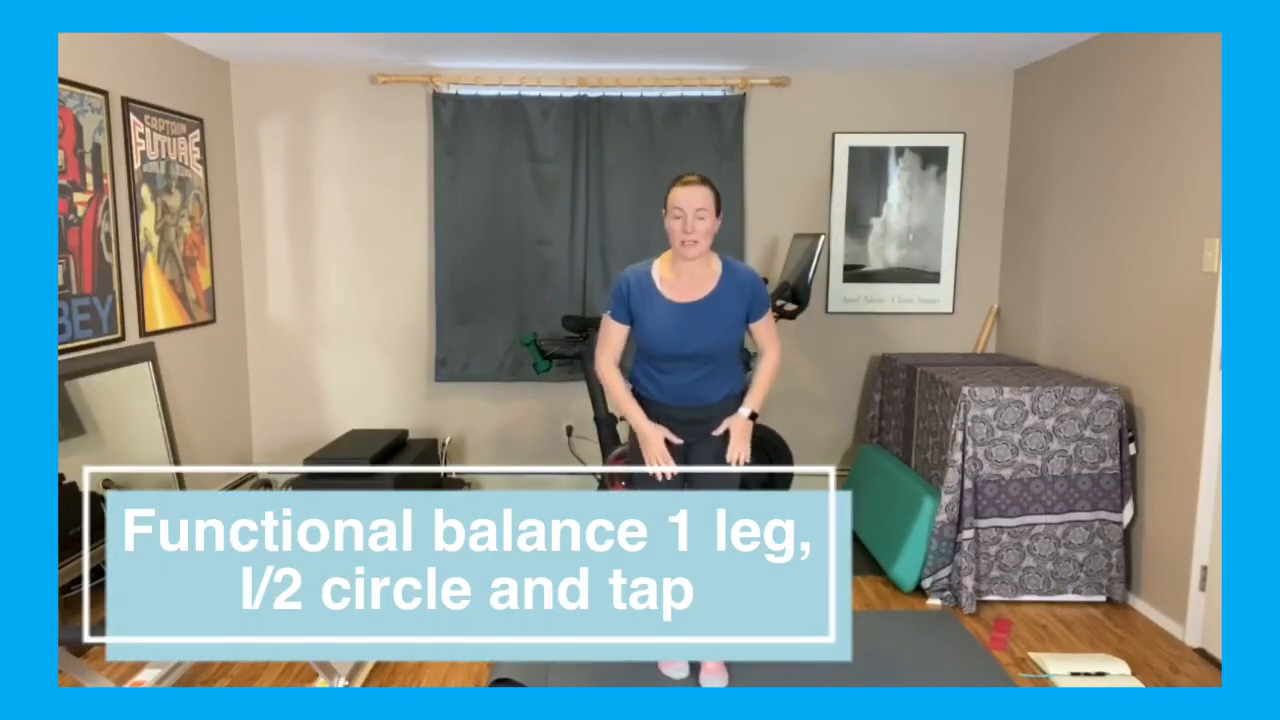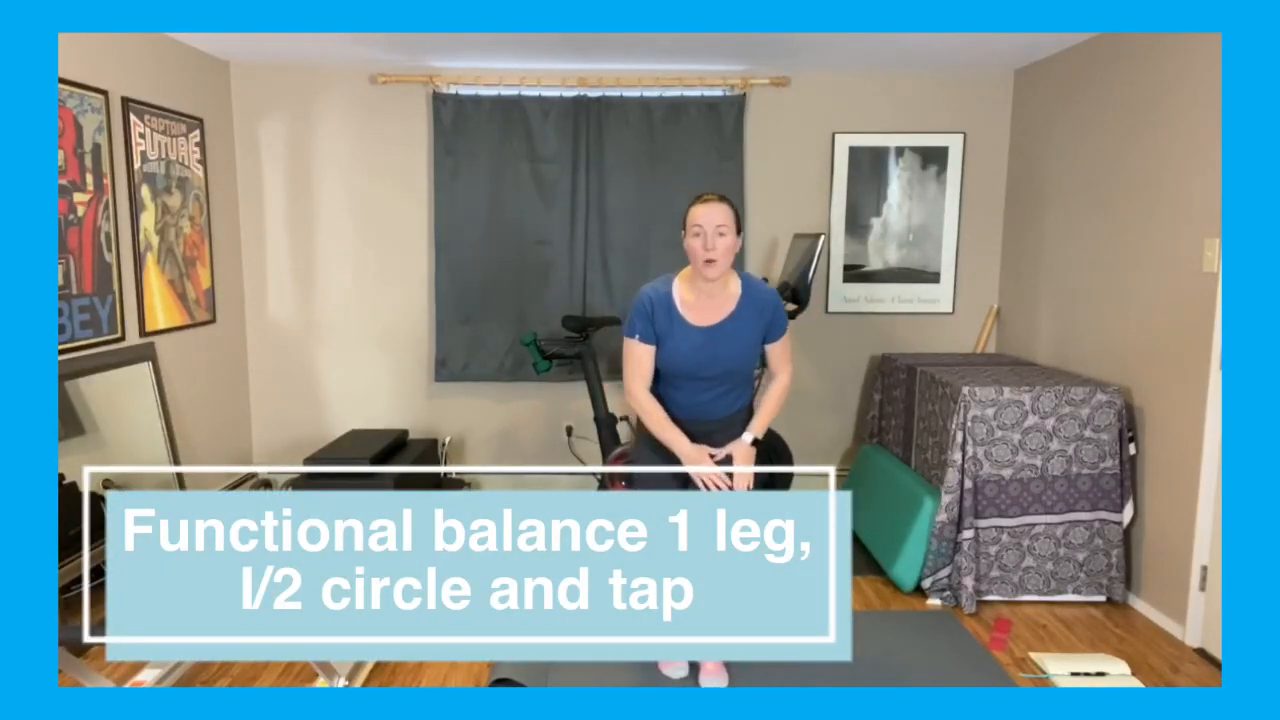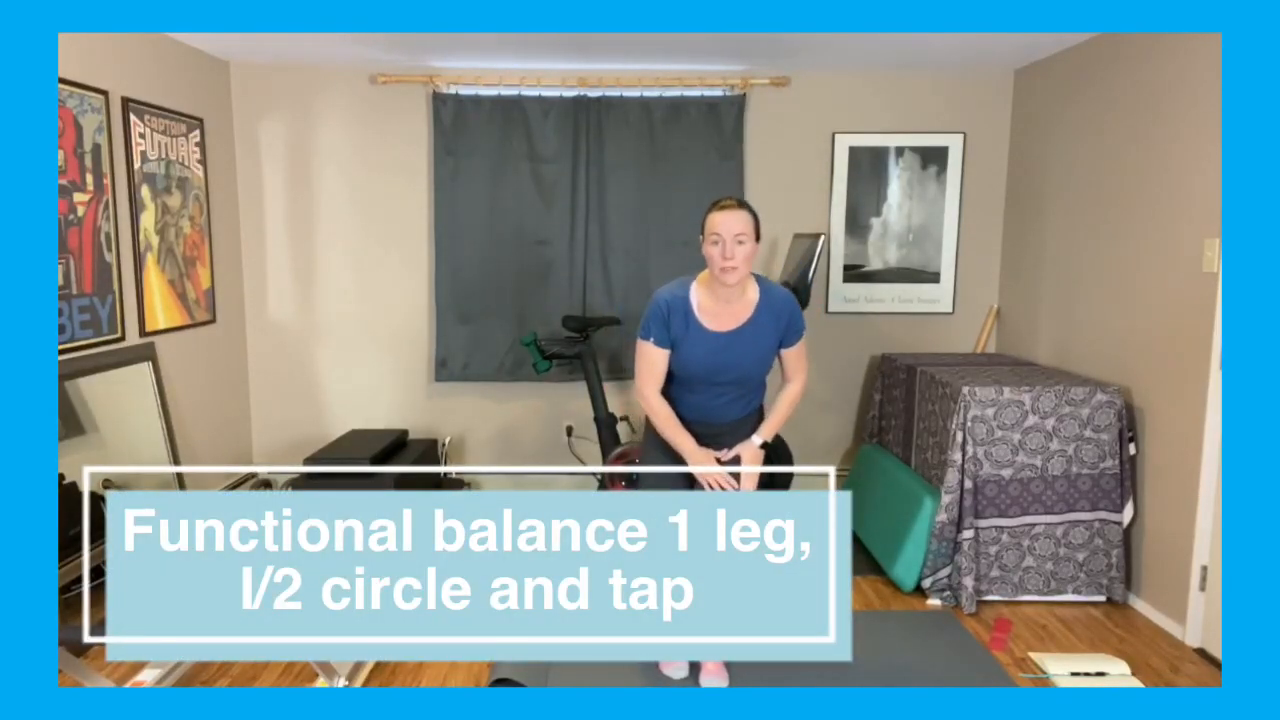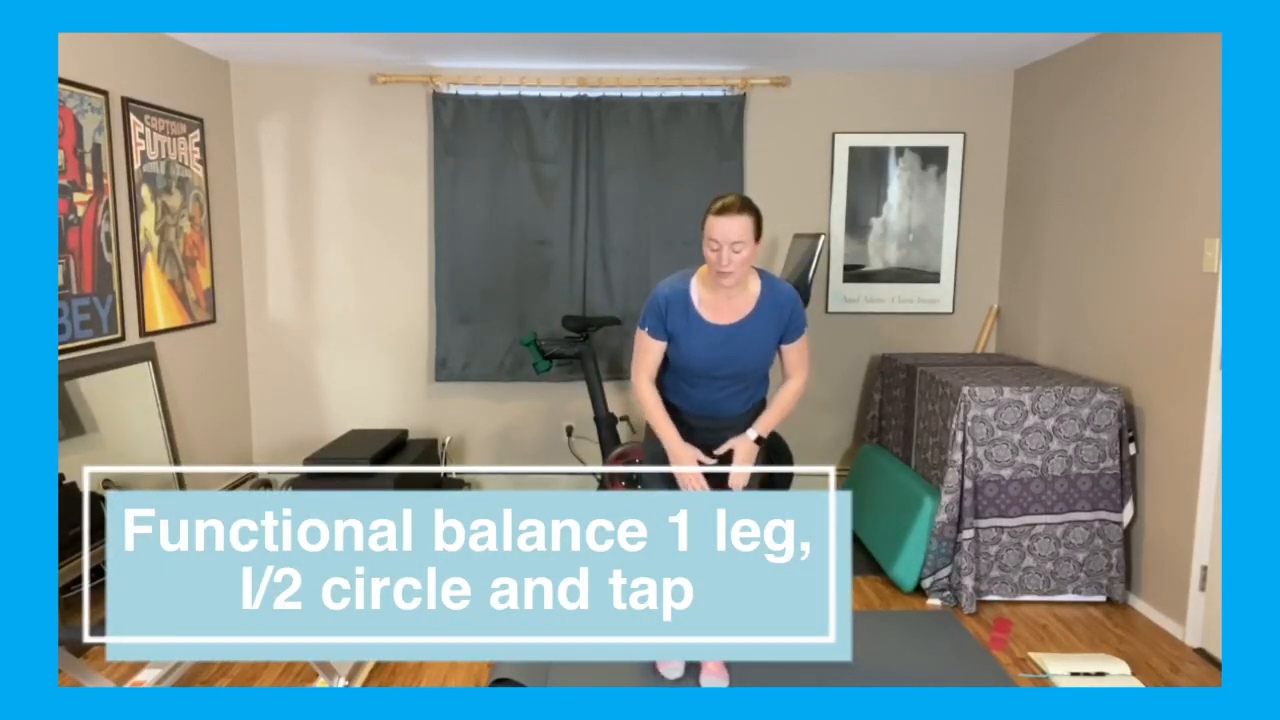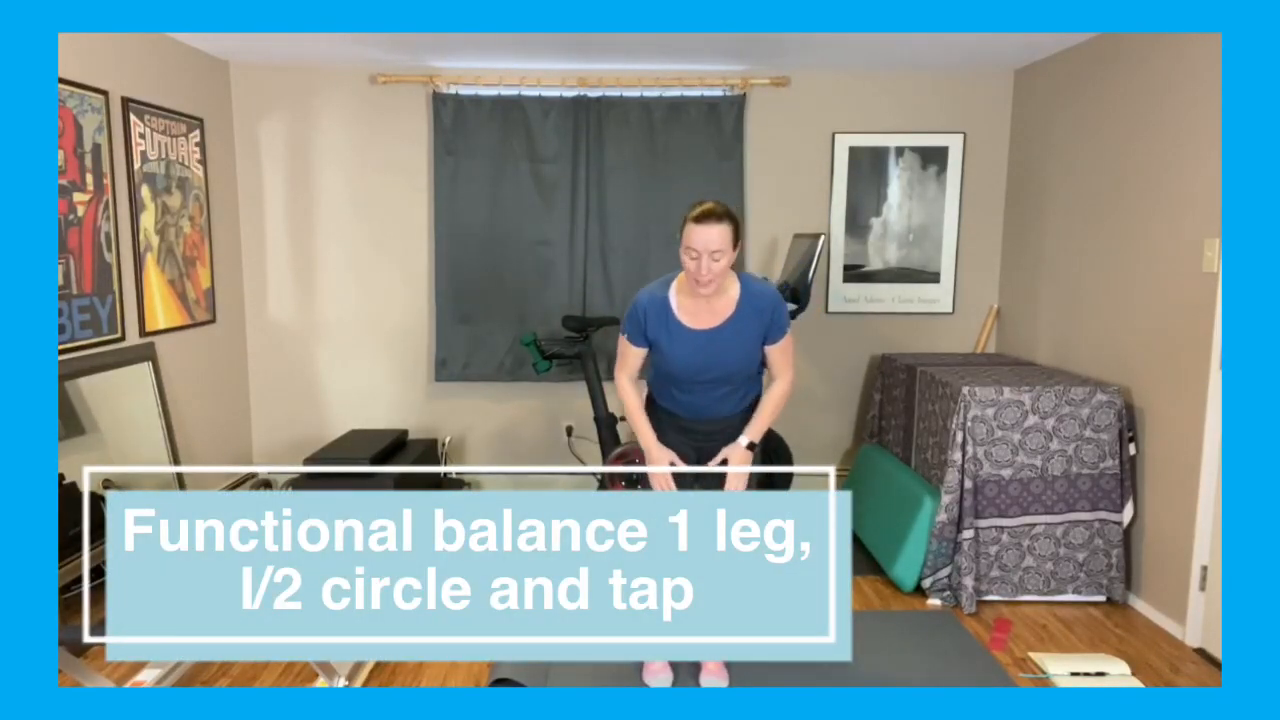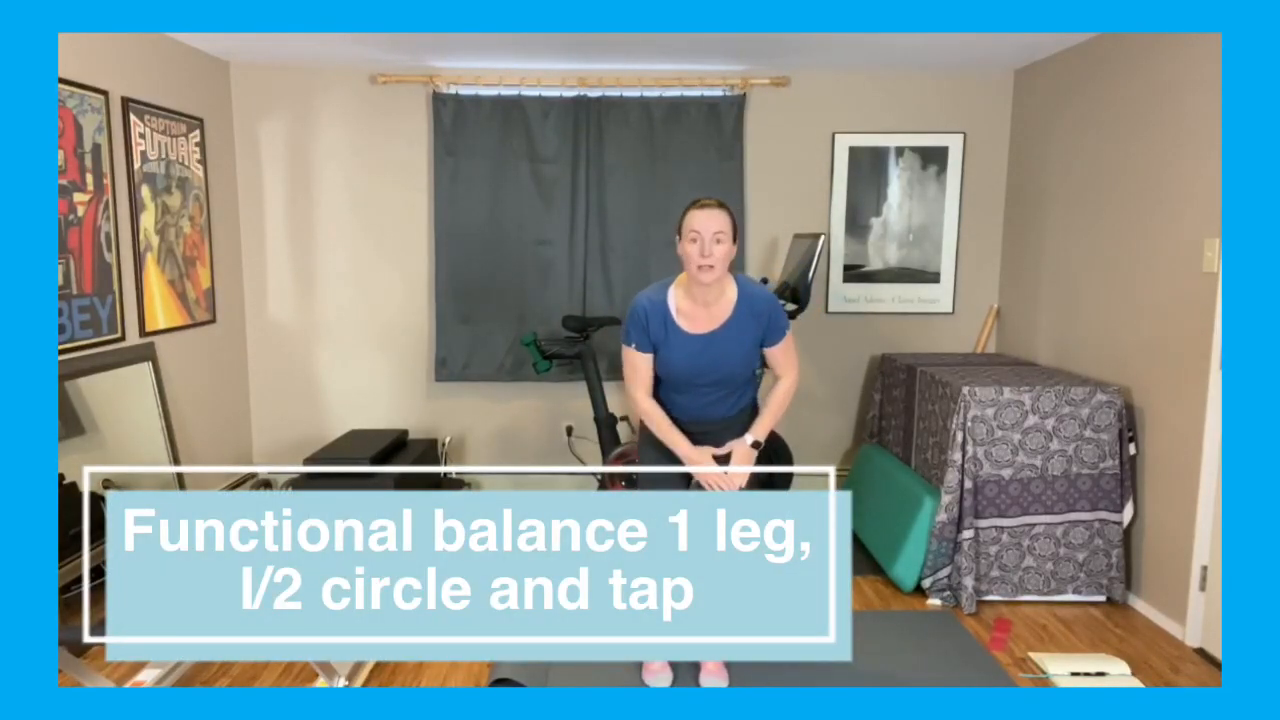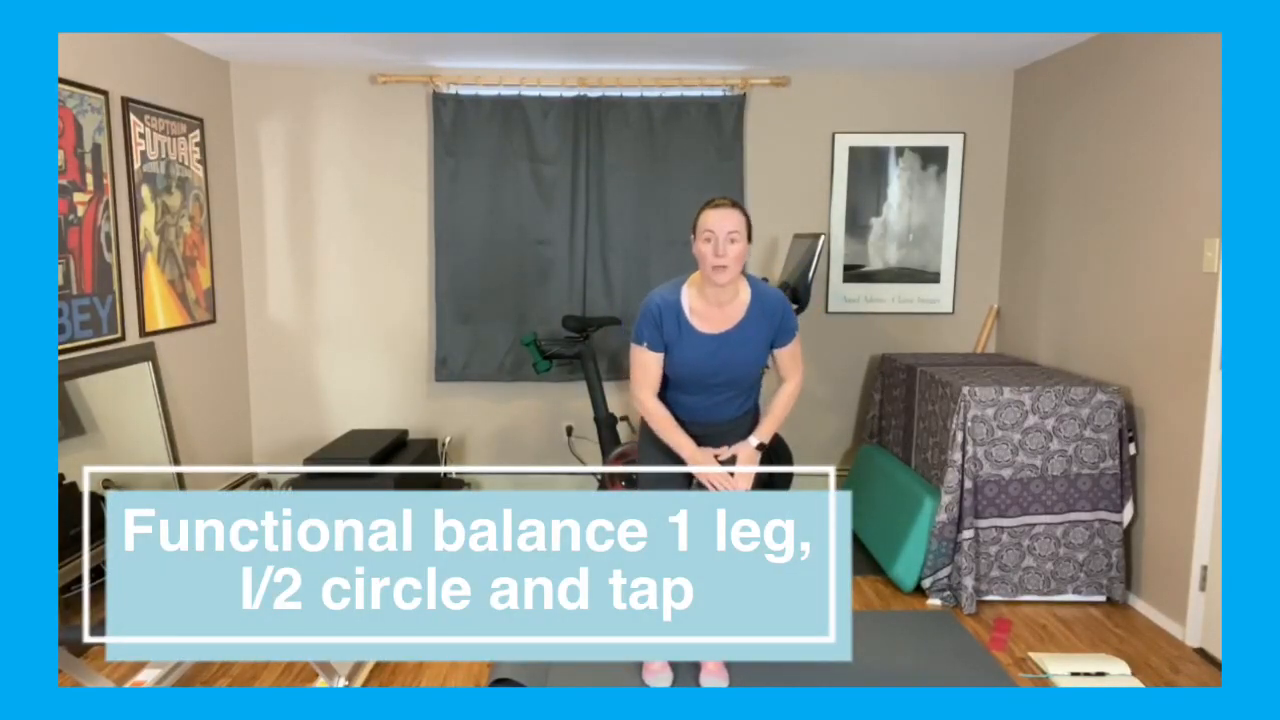
dt=0.4s
person 1, frame 1
left shoulder: (744, 283)
right shoulder: (633, 283)
left elbow: (770, 352)
right elbow: (606, 362)
left wrist: (747, 414)
right wrist: (643, 428)
left hip: (719, 425)
right hip: (654, 423)
person 1, frame 2
left shoulder: (763, 301)
right shoulder: (652, 301)
left elbow: (781, 375)
right elbow: (637, 390)
left wrist: (749, 440)
right wrist: (686, 451)
left hip: (729, 434)
right hip: (663, 434)
person 1, frame 3
left shoulder: (780, 306)
right shoulder: (669, 304)
left elbow: (795, 380)
right elbow: (647, 391)
left wrist: (758, 443)
right wrist: (692, 455)
left hip: (738, 436)
right hip: (670, 434)
person 1, frame 4
left shoulder: (782, 301)
right shoulder: (670, 296)
left elbow: (796, 377)
right elbow: (642, 378)
left wrist: (754, 438)
right wrist: (674, 446)
left hip: (740, 431)
right hip: (675, 429)
person 1, frame 5
left shoulder: (764, 301)
right shoulder: (650, 304)
left elbow: (782, 377)
right elbow: (625, 378)
left wrist: (747, 444)
right wrist: (651, 448)
left hip: (734, 433)
right hip: (668, 432)
person 1, frame 6
left shoulder: (760, 304)
right shoulder: (648, 308)
left elbow: (787, 376)
right elbow: (639, 393)
left wrist: (752, 442)
right wrist: (689, 454)
left hip: (733, 433)
right hip: (666, 435)
person 1, frame 7
left shoulder: (772, 306)
right shoulder: (661, 306)
left elbow: (791, 380)
right elbow: (644, 395)
left wrist: (755, 444)
right wrist: (694, 456)
left hip: (735, 435)
right hip: (667, 435)
